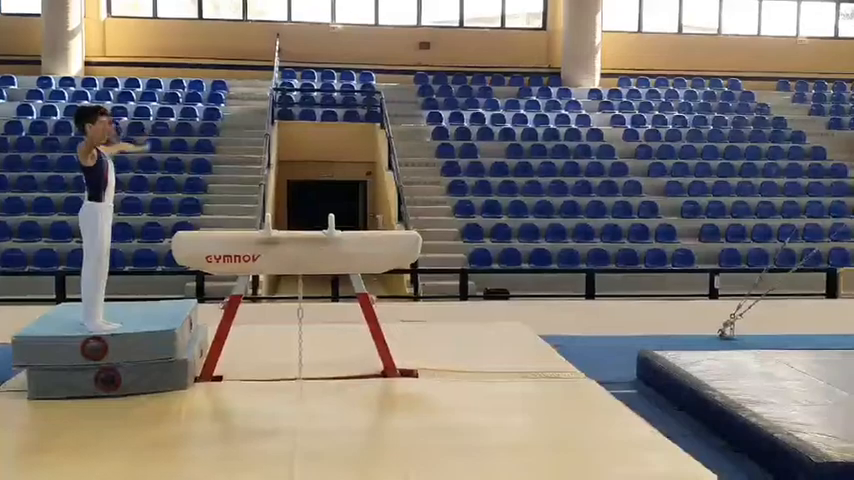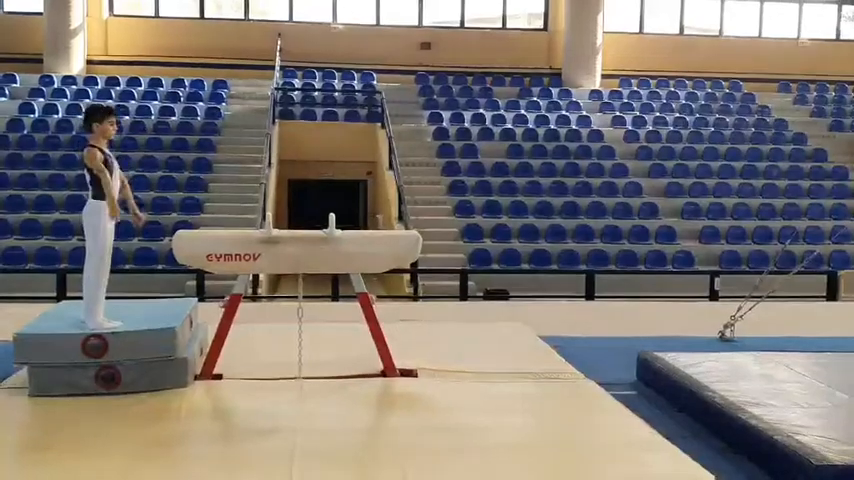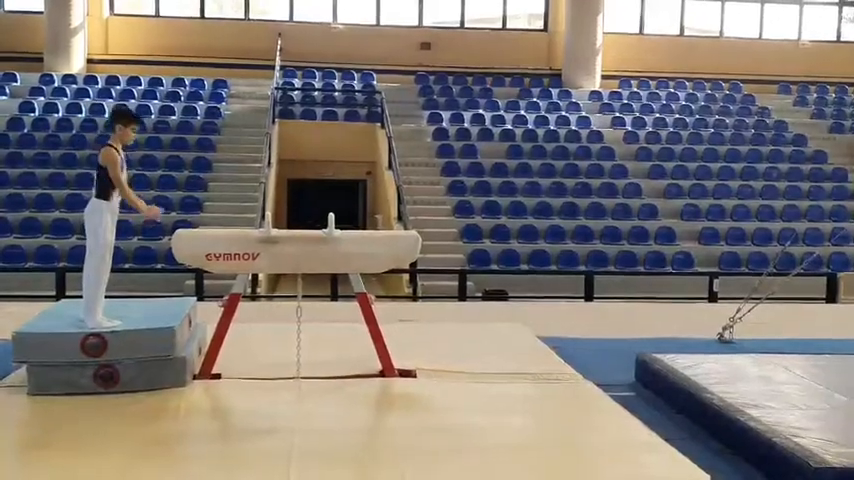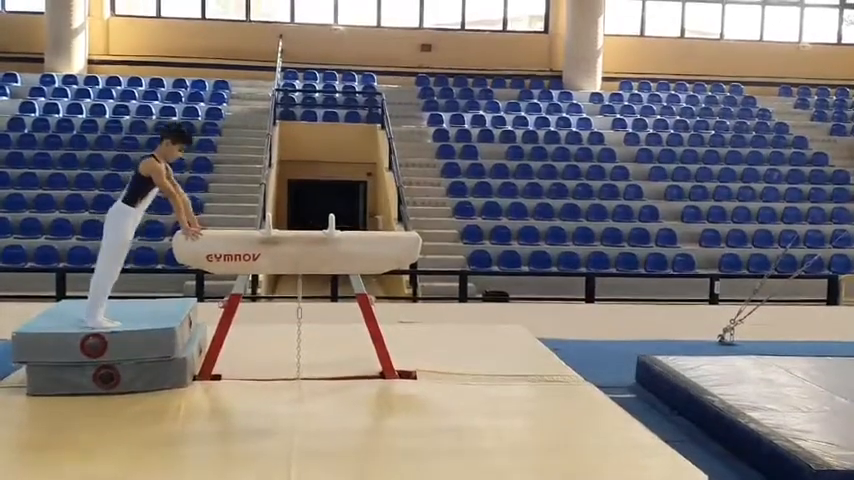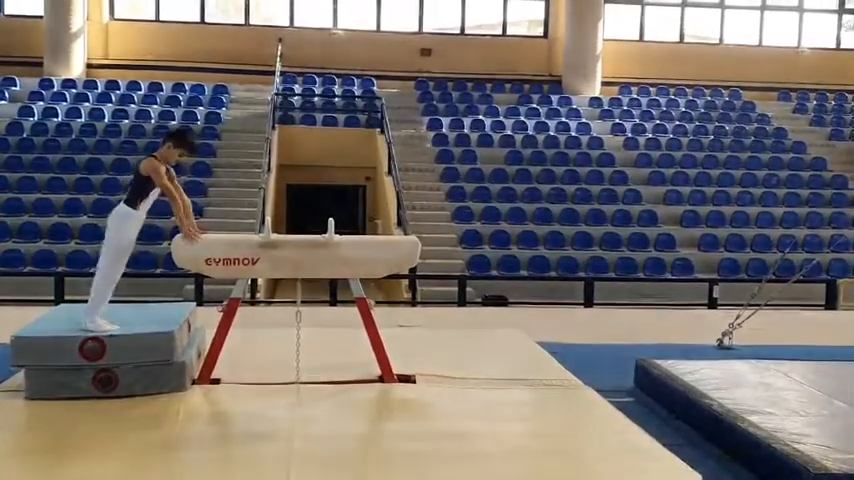
dt=0.5s
person 1, frame 1
left shoulder: (102, 150)
right shoulder: (86, 150)
left elbow: (120, 146)
right elbow: (92, 141)
left wrist: (138, 148)
right wrist: (104, 133)
left hip: (103, 211)
right hip: (95, 212)
left knee: (97, 264)
right knee: (95, 264)
left ankle: (92, 316)
right ankle: (93, 319)
person 1, frame 2
left shoulder: (105, 151)
right shoulder: (92, 152)
left elbow: (121, 180)
right elbow: (104, 179)
left wrist: (133, 207)
right wrist: (113, 205)
left hip: (106, 211)
right hip: (99, 210)
left knee: (99, 264)
right knee: (97, 263)
left ankle: (93, 314)
right ankle: (94, 318)
person 1, frame 3
left shoulder: (119, 152)
right shoulder: (109, 152)
left elbow: (123, 187)
right elbow: (121, 188)
left wrist: (144, 206)
right wrist: (144, 209)
left hip: (108, 211)
right hip: (101, 210)
left knee: (100, 263)
right knee: (98, 262)
left ankle: (92, 313)
right ankle: (93, 317)
person 1, frame 4
left shoulder: (164, 167)
right shoulder: (152, 164)
left elbow: (181, 195)
right elbow: (173, 197)
left wrist: (194, 223)
right wrist: (184, 227)
left hip: (129, 218)
right hip: (123, 216)
left knee: (112, 266)
right knee: (109, 265)
left ankle: (95, 313)
right ankle: (93, 316)
person 1, frame 5
left shoulder: (166, 169)
right shoulder: (152, 164)
left elbow: (183, 198)
right elbow: (173, 198)
left wrist: (193, 227)
right wrist: (184, 229)
left hip: (132, 220)
right hip: (125, 218)
left knee: (113, 269)
right knee: (109, 267)
left ankle: (94, 316)
right ankle: (91, 317)
